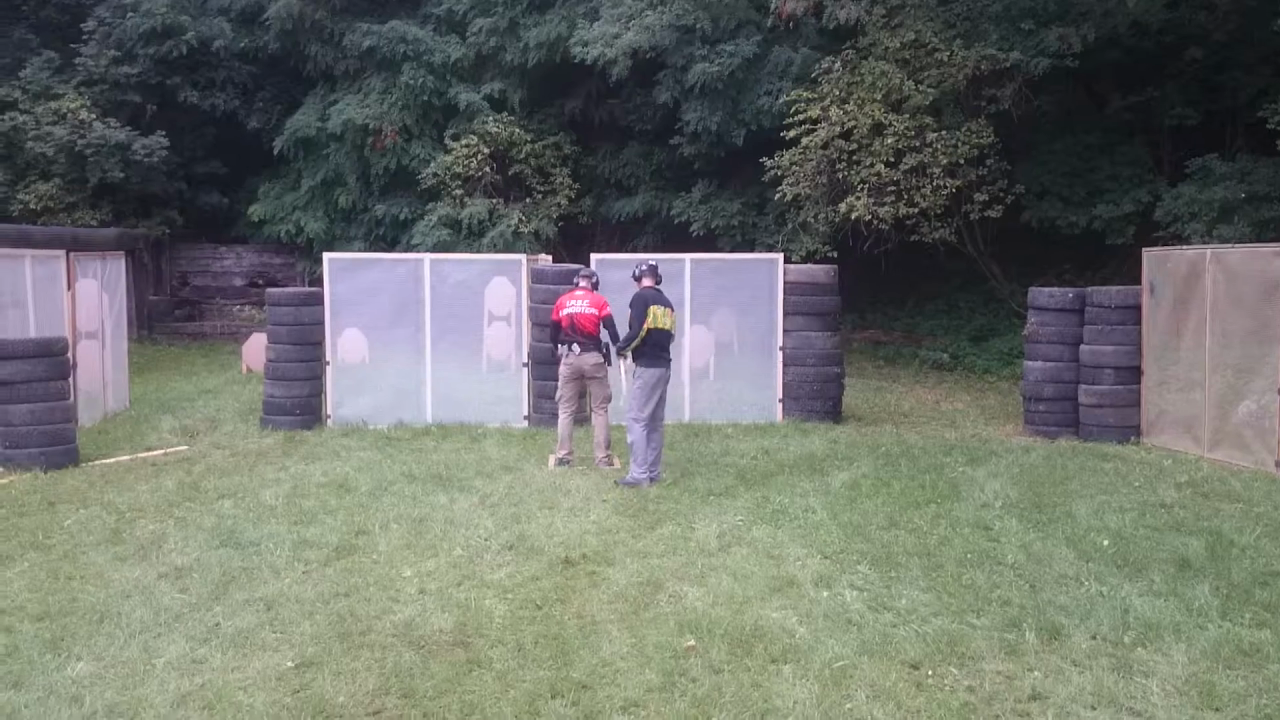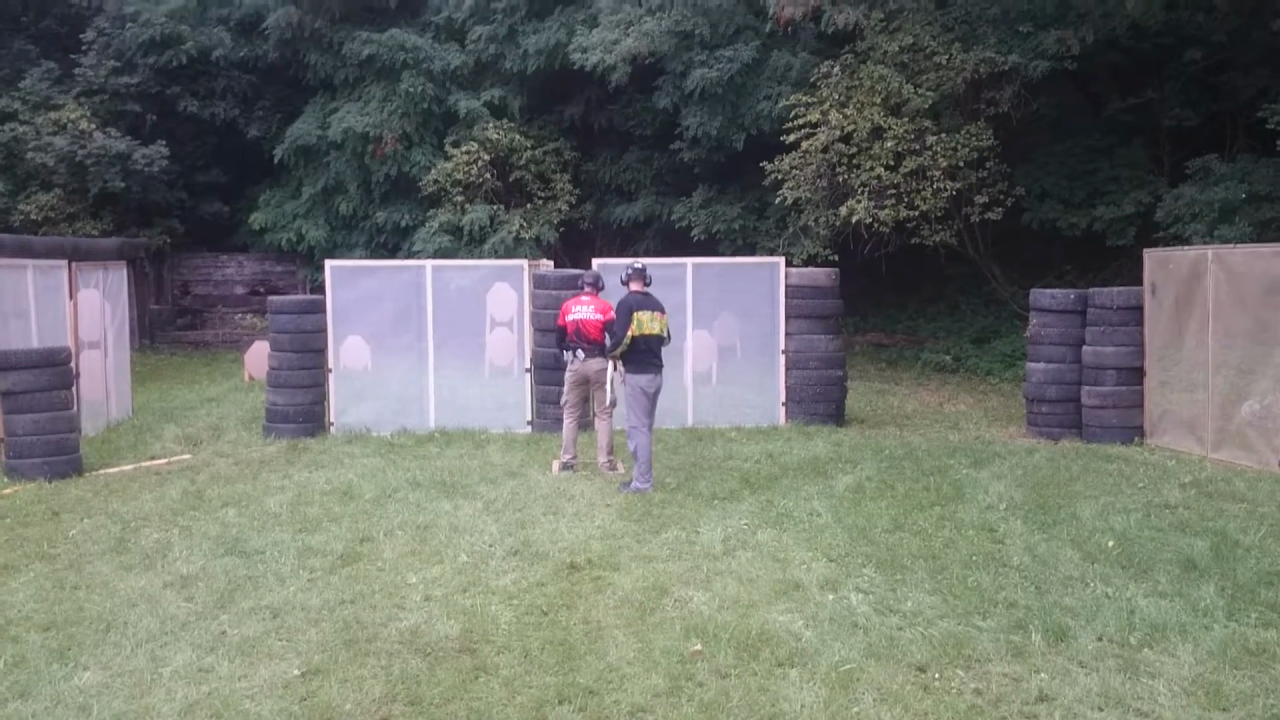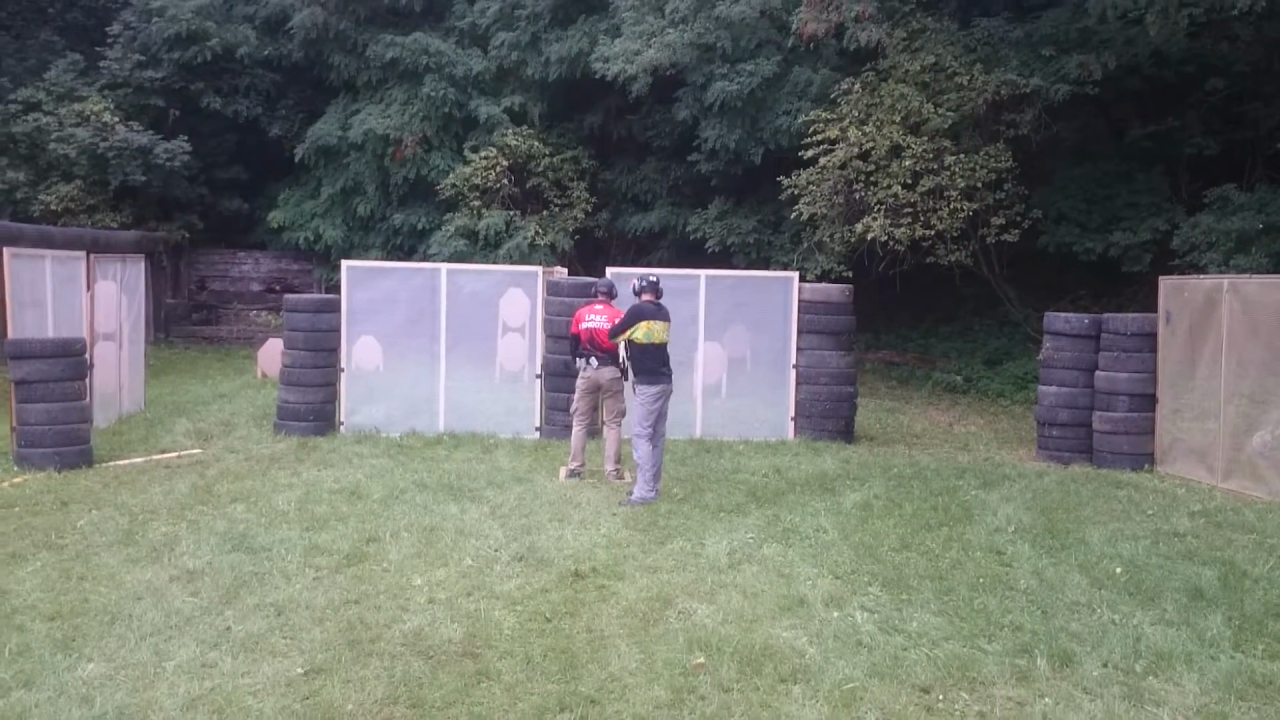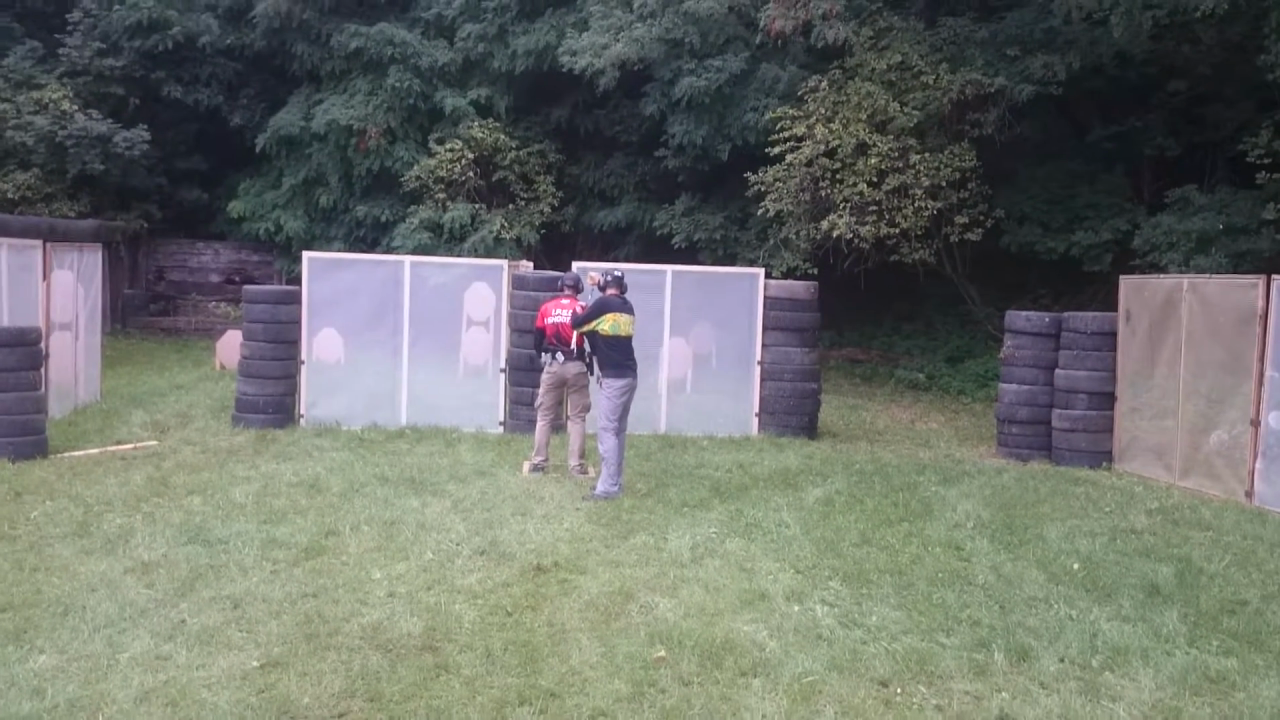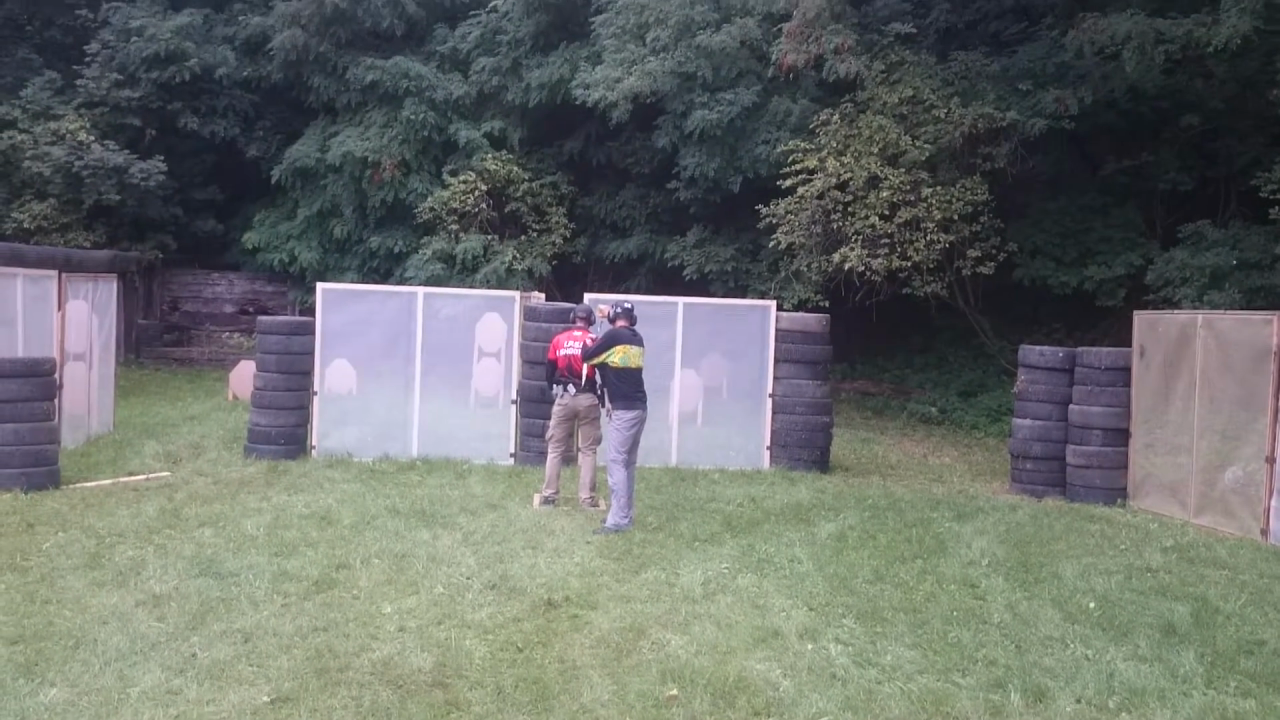
dt=1s
person 1, frame 1
left shoulder: (641, 297)
right shoulder: (666, 302)
left elbow: (637, 331)
right elbow: (670, 335)
left wrist: (622, 349)
left hip: (647, 366)
right hip: (663, 366)
left knee: (637, 419)
right knee: (655, 421)
left ankle: (639, 474)
right ankle: (653, 471)
person 1, frame 2
left shoulder: (627, 302)
right shoulder: (657, 304)
left elbow: (621, 337)
right elbow: (665, 338)
left wrist: (612, 353)
left hip: (637, 372)
right hip: (655, 372)
left knee: (637, 427)
right knee: (645, 426)
left ankle: (642, 482)
right ankle: (642, 477)
person 1, frame 3
left shoulder: (638, 310)
right shoulder: (663, 312)
left elbow: (613, 335)
left wrist: (619, 322)
left hip: (648, 383)
right hip: (664, 381)
left knee: (641, 436)
right knee: (657, 436)
left ankle: (644, 493)
right ankle: (651, 487)
person 1, frame 4
left shoulder: (604, 303)
right shoulder: (627, 306)
left elbow: (576, 324)
left wrist: (580, 310)
right wrist: (598, 298)
left hip: (614, 377)
right hip: (628, 375)
left knee: (607, 430)
right knee: (618, 430)
left ankle: (607, 488)
right ankle: (614, 482)
person 1, frame 5
left shoulder: (614, 335)
right shoulder: (637, 338)
left elbow: (586, 357)
left wrist: (592, 343)
left hip: (624, 409)
right hip: (638, 407)
left knee: (616, 462)
right knee: (628, 463)
left ankle: (618, 521)
right ankle: (624, 515)
person 2, frame 1
left shoulder: (562, 301)
right shoulder: (599, 301)
left elbow: (553, 334)
right elbow: (611, 330)
left hip: (570, 358)
right hip: (594, 357)
left knee: (566, 410)
right knee: (600, 409)
left ankle: (563, 456)
right ankle: (603, 457)
person 2, frame 2
left shoulder: (567, 306)
right shoulder: (604, 306)
left elbow: (560, 338)
left hip: (575, 363)
right hip: (599, 363)
left knee: (570, 414)
right knee: (604, 414)
left ankle: (567, 461)
right ankle: (606, 461)
person 2, frame 3
left shoulder: (580, 314)
right shoulder: (617, 315)
left elbow: (573, 343)
right wrist: (624, 365)
left hip: (587, 371)
right hip: (611, 371)
left knee: (580, 421)
right knee: (613, 423)
left ankle: (574, 468)
right ankle: (613, 470)
person 2, frame 4
left shoulder: (546, 308)
right shoulder: (582, 309)
left elbow: (538, 338)
left hip: (553, 366)
right hip: (576, 366)
left knee: (544, 416)
right knee: (577, 418)
left ankle: (538, 463)
right ankle: (577, 465)
person 2, frame 5
left shoulder: (558, 340)
right shoulder: (594, 341)
left elbow: (549, 370)
left hip: (564, 397)
right hip: (588, 399)
left knee: (555, 448)
right knee: (588, 450)
left ankle: (549, 495)
right ankle: (587, 498)
